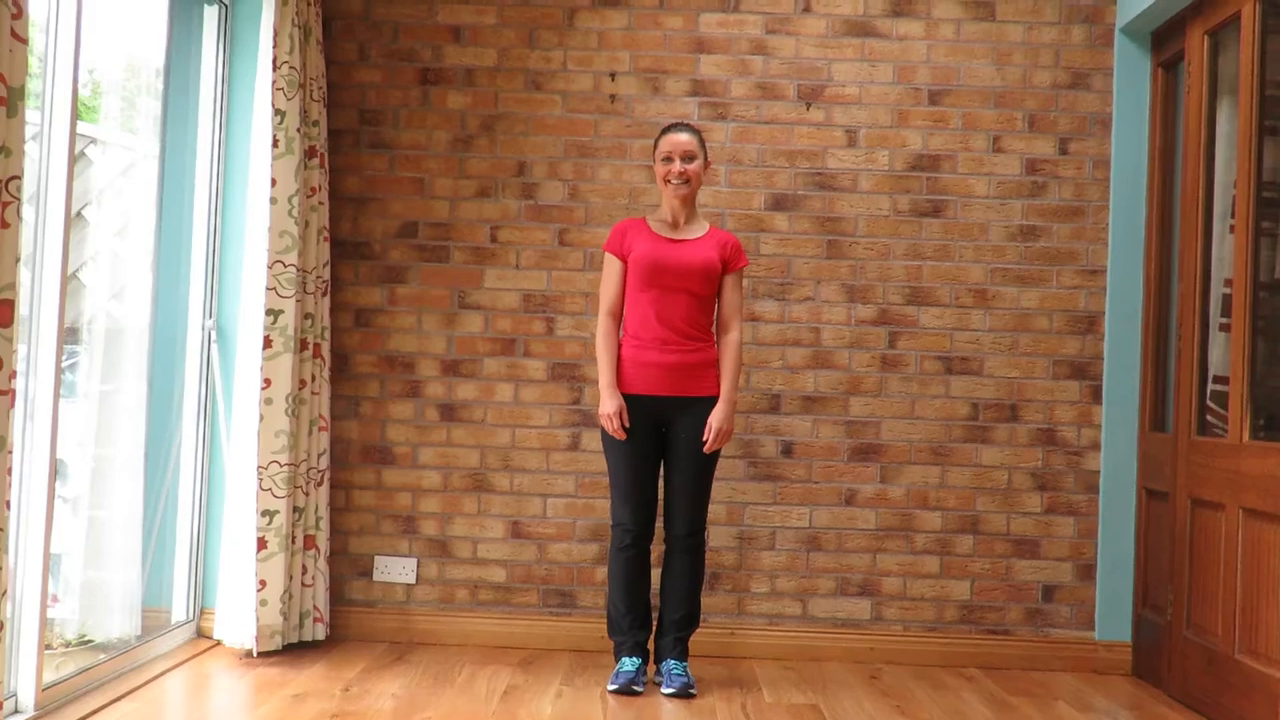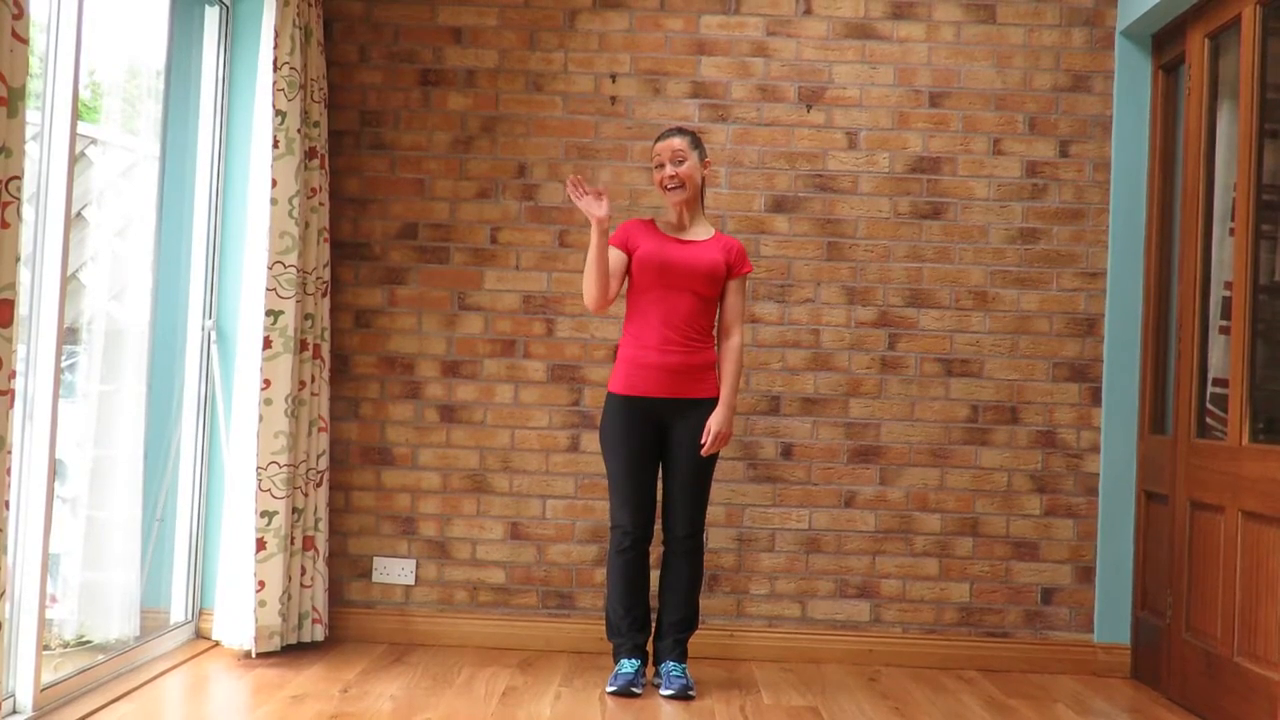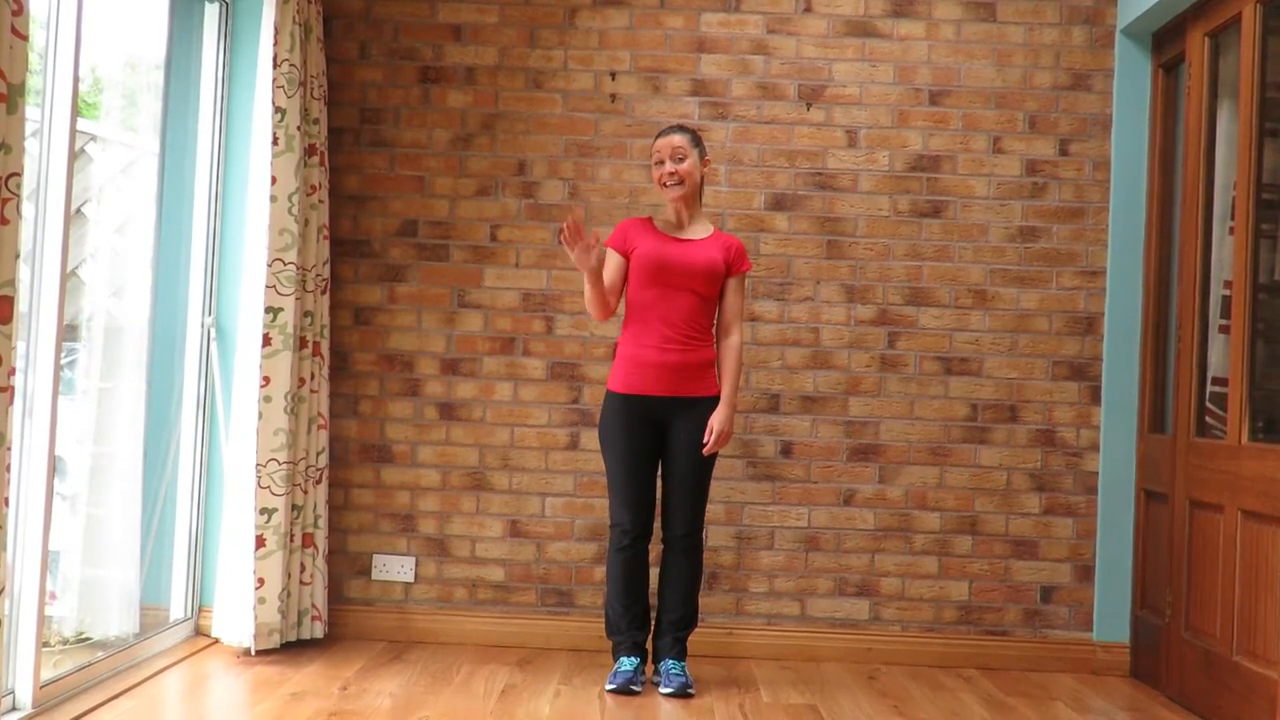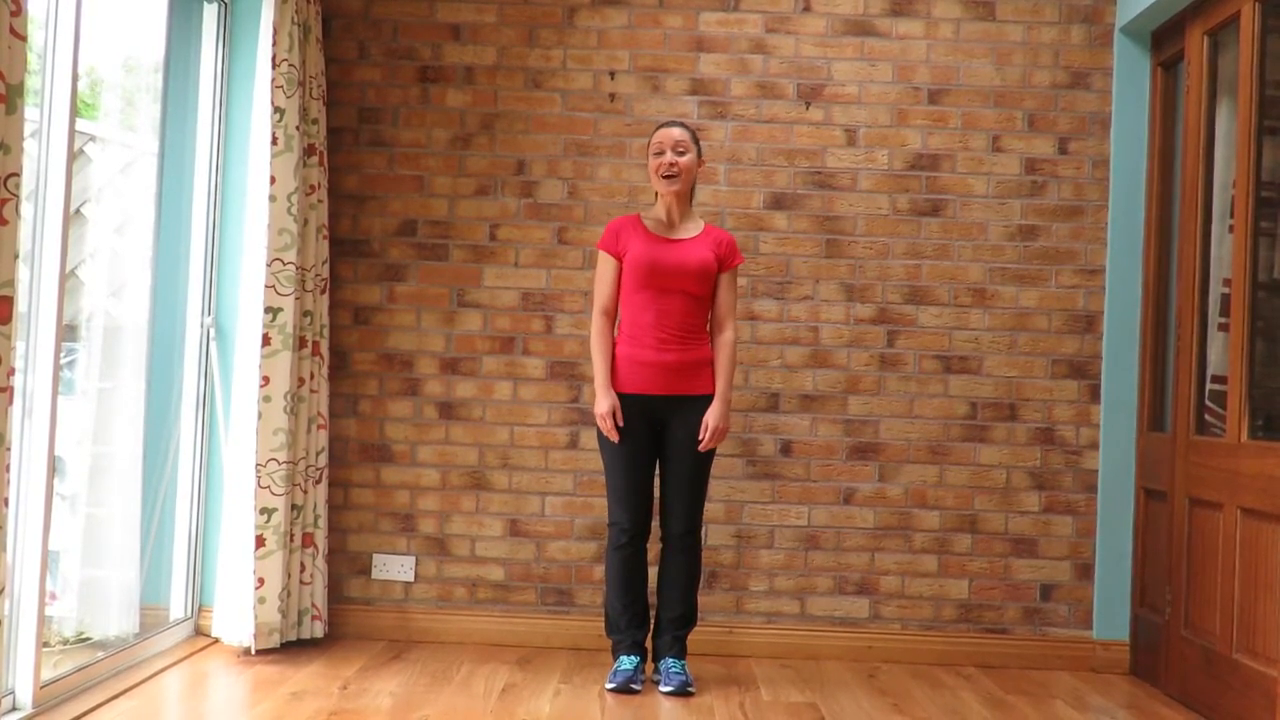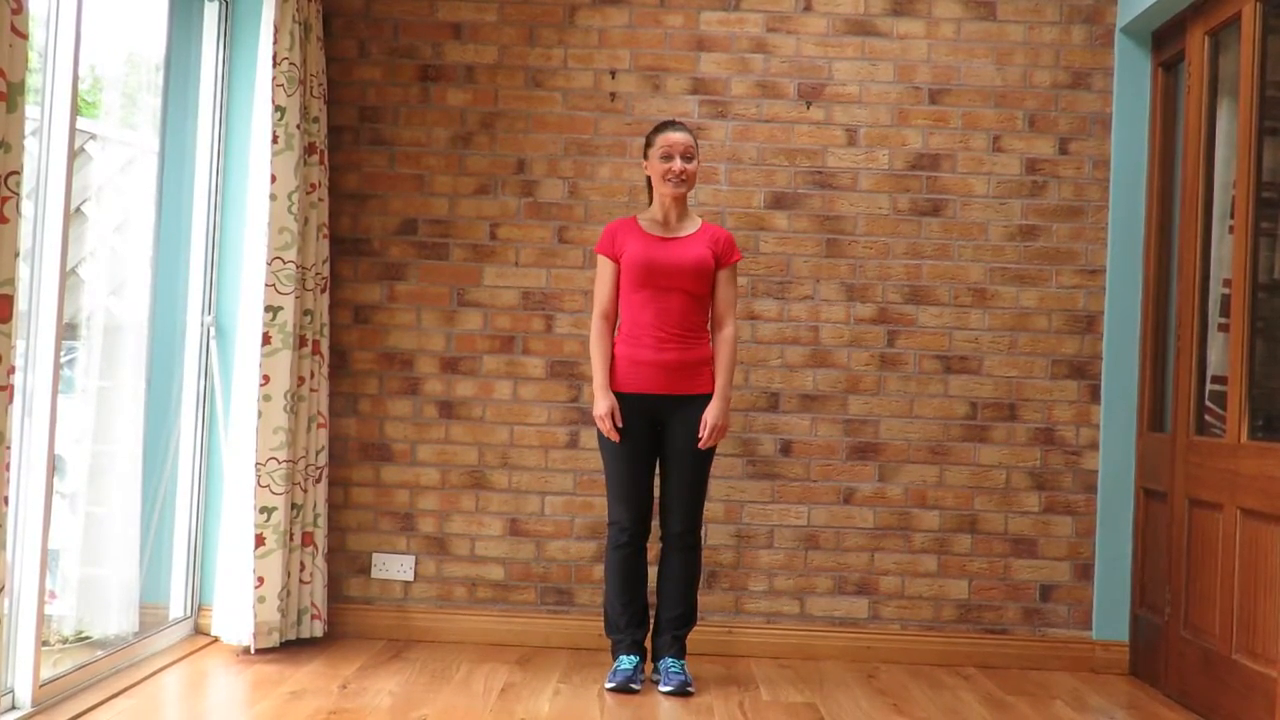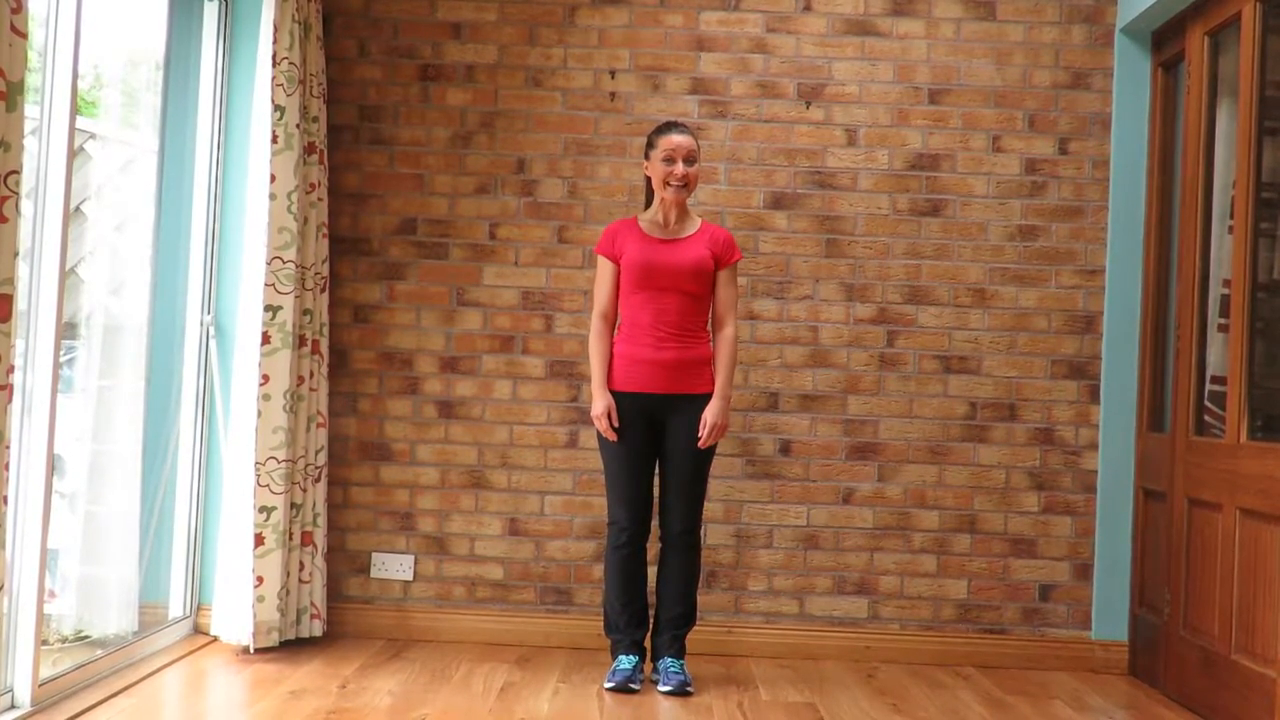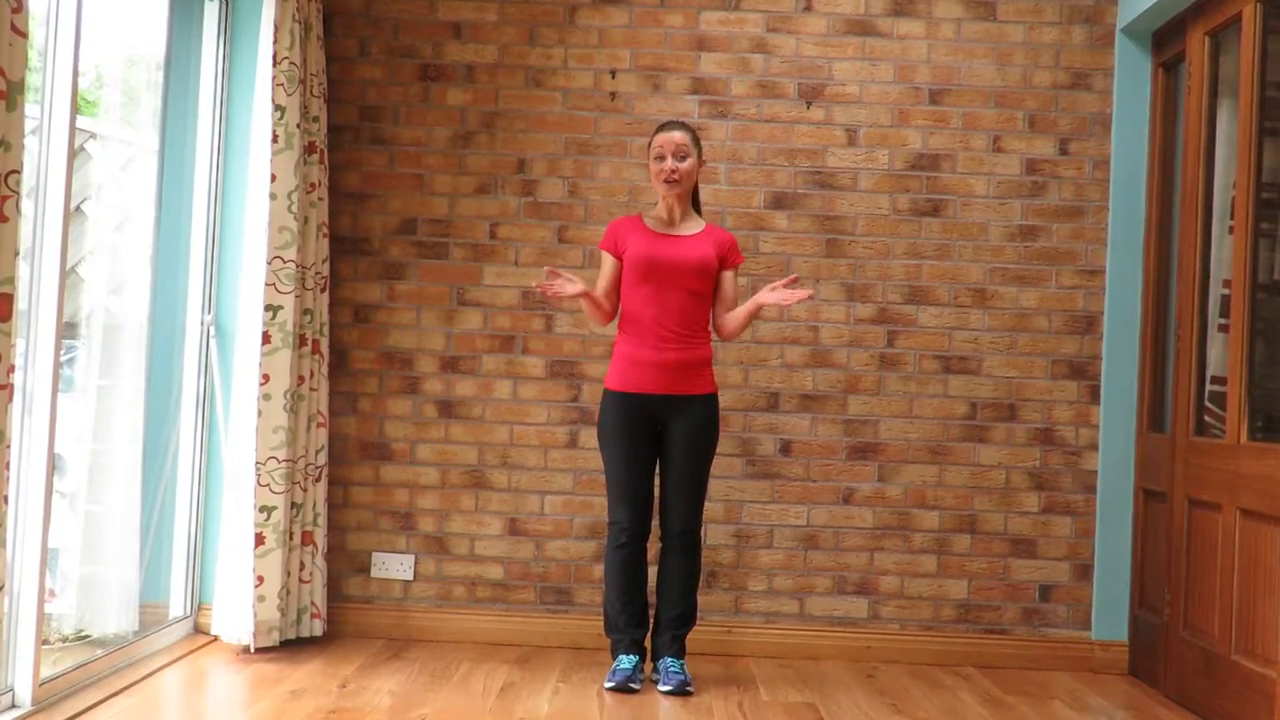
dt=0.7s
person 1, frame 1
left shoulder: (724, 246)
right shoulder: (626, 235)
left elbow: (730, 330)
right elbow: (608, 320)
left wrist: (727, 402)
right wrist: (607, 390)
left hip: (695, 402)
right hip: (634, 397)
left knee: (686, 530)
right knee: (630, 527)
left ankle: (674, 655)
right ankle: (629, 653)
person 1, frame 2
left shoulder: (729, 251)
right shoulder: (632, 233)
left elbow: (731, 336)
right elbow: (596, 300)
left wrist: (726, 406)
right wrist: (596, 227)
left hip: (695, 404)
right hip: (631, 398)
left knee: (684, 531)
right knee: (630, 528)
left ankle: (672, 656)
right ankle: (628, 654)
person 1, frame 3
left shoulder: (727, 248)
right shoulder: (630, 233)
left elbow: (730, 334)
right elbow: (600, 310)
left wrist: (727, 405)
right wrist: (588, 265)
left hip: (694, 403)
right hip: (630, 397)
left knee: (683, 531)
right knee: (628, 527)
left ankle: (672, 654)
right ankle: (628, 652)
person 1, frame 4
left shoulder: (719, 244)
right shoulder: (621, 232)
left elbow: (724, 329)
right elbow: (602, 317)
left wrist: (721, 401)
right wrist: (602, 389)
left hip: (691, 400)
right hip: (629, 396)
left knee: (682, 528)
right knee: (627, 525)
left ankle: (672, 653)
right ankle: (627, 651)
person 1, frame 5
left shoulder: (717, 241)
right shoulder: (618, 235)
left elbow: (725, 326)
right elbow: (602, 320)
left wrist: (721, 398)
right wrist: (601, 390)
left hip: (691, 399)
right hip: (629, 395)
left knee: (682, 527)
right knee: (627, 525)
left ankle: (671, 653)
right ankle: (627, 651)
person 1, frame 6
left shoulder: (717, 242)
right shoulder: (618, 236)
left elbow: (725, 326)
right elbow: (602, 320)
left wrist: (721, 398)
right wrist: (598, 391)
left hip: (691, 399)
right hip: (628, 395)
left knee: (682, 527)
right knee: (626, 525)
left ankle: (671, 653)
right ankle: (626, 650)
person 1, frame 7
left shoulder: (719, 242)
right shoulder: (622, 231)
left elbow: (724, 325)
right elbow: (604, 312)
left wrist: (759, 303)
right wrist: (582, 294)
left hip: (692, 399)
right hip: (627, 394)
left knee: (682, 527)
right knee: (626, 524)
left ankle: (670, 652)
right ankle: (626, 649)
